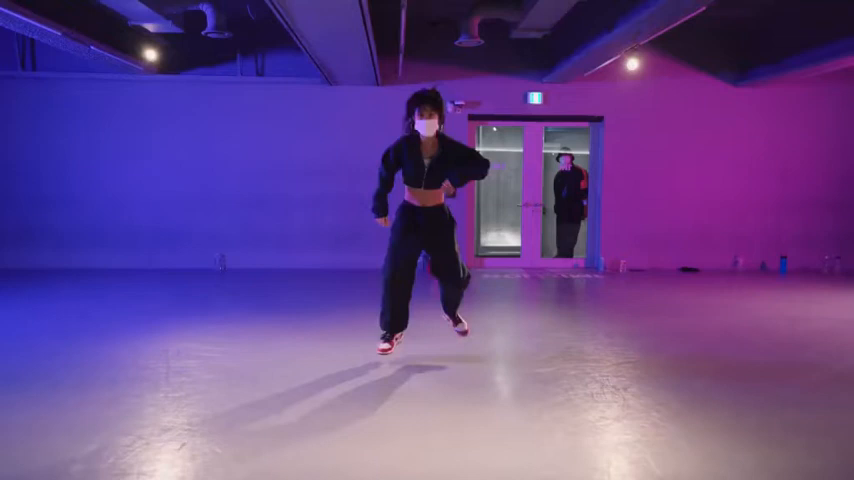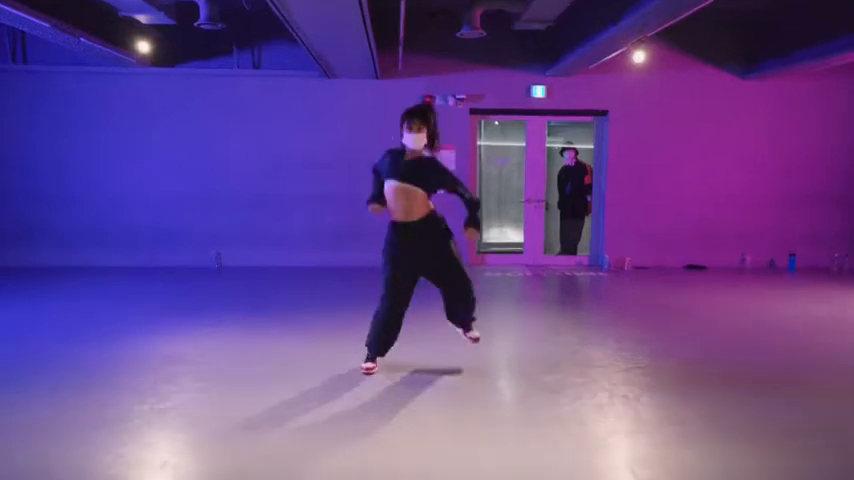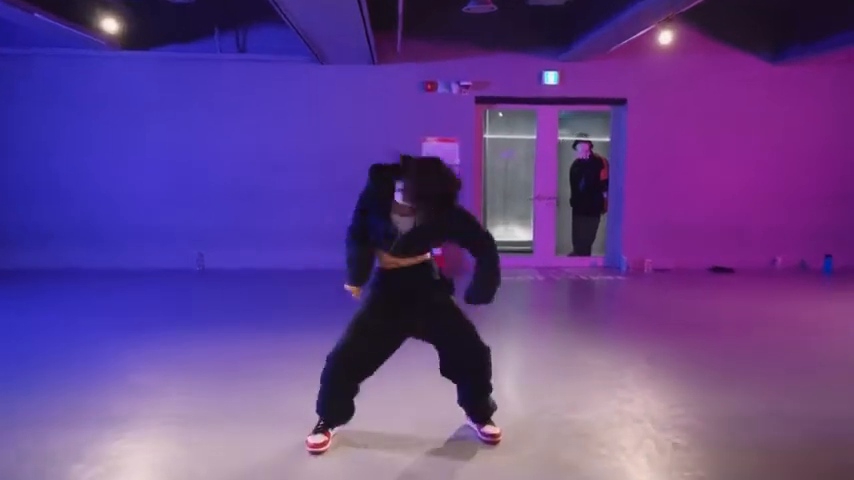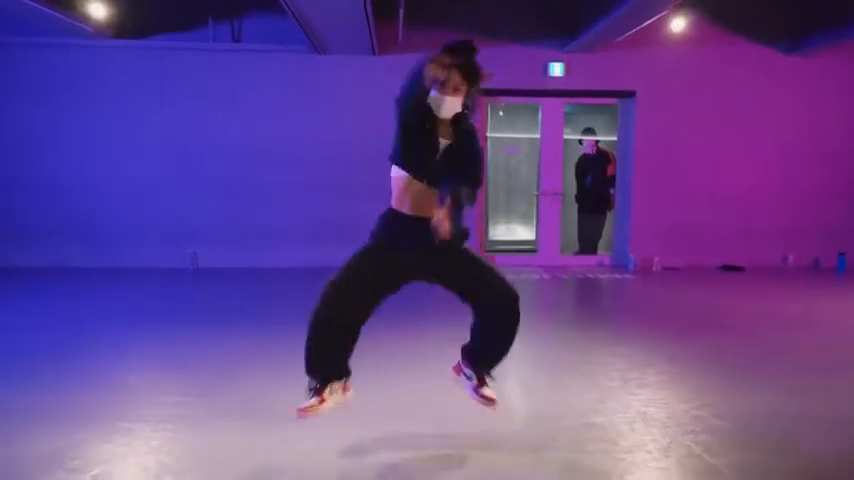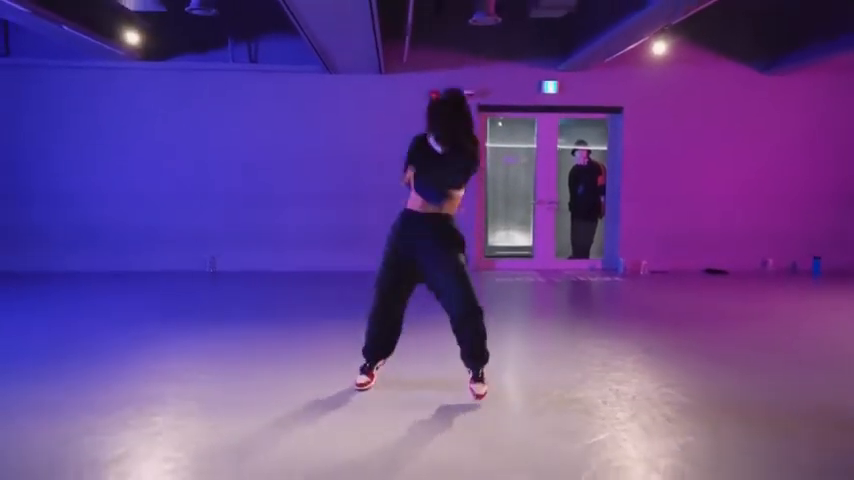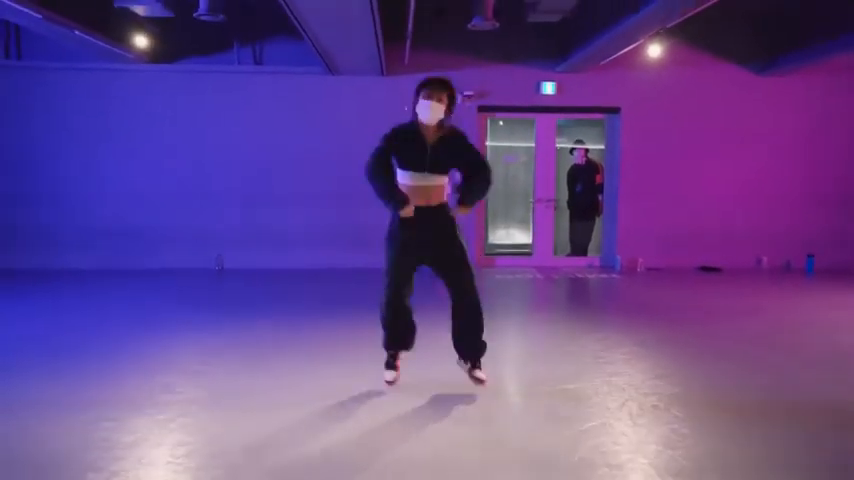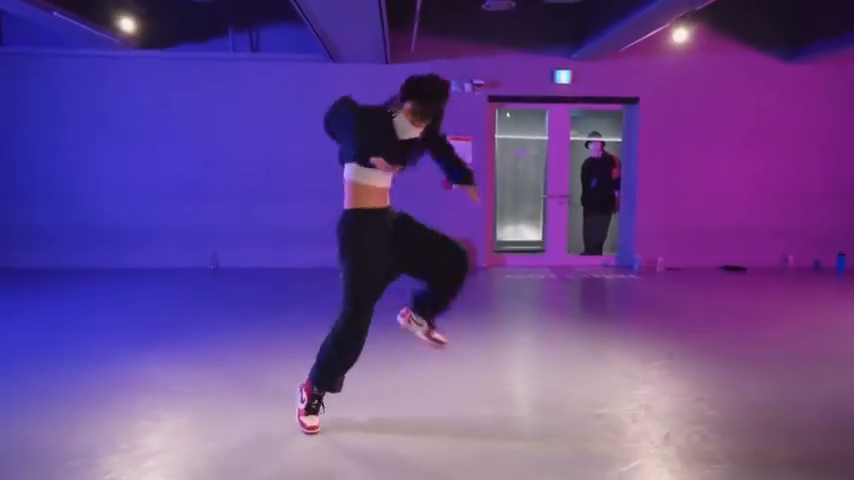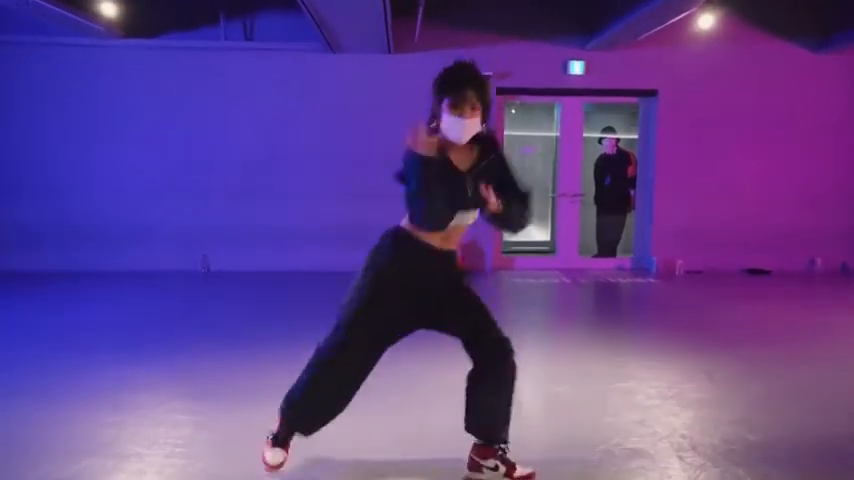
dt=0.5s
person 1, frame 1
left shoulder: (450, 148)
right shoulder: (404, 146)
left elbow: (482, 165)
right elbow: (386, 175)
left wrist: (456, 179)
right wrist: (380, 208)
left hip: (438, 217)
right hip: (409, 216)
left knee: (454, 274)
right knee: (396, 274)
left ankle: (451, 311)
right ankle: (391, 331)
person 1, frame 2
left shoulder: (431, 166)
right shoulder: (391, 158)
left elbow: (459, 190)
right elbow: (379, 176)
left wrist: (473, 220)
right wrist: (376, 200)
left hip: (432, 232)
right hip: (401, 236)
left knee: (460, 287)
right knee: (393, 298)
left ankle: (463, 321)
right ankle: (374, 351)
person 1, frame 3
left shoulder: (448, 215)
right shoulder: (377, 189)
left elbow: (485, 248)
right elbow: (357, 237)
left wrist: (481, 291)
right wrist: (355, 275)
left hip: (425, 289)
right hip: (386, 294)
left knee: (472, 353)
right knee: (344, 361)
left ankle: (478, 413)
right ankle: (328, 420)
person 1, frame 4
left shoulder: (466, 138)
right shoulder: (412, 116)
left elbow: (470, 178)
right elbow: (409, 98)
left wrist: (451, 208)
right wrist: (427, 73)
left hip: (438, 237)
right hip: (396, 232)
left knee: (502, 301)
right knee: (337, 299)
left ankle: (474, 367)
right ankle: (327, 379)
person 1, frame 5
left shoulder: (464, 152)
right shoulder: (419, 148)
left elbow: (455, 171)
right elbow: (426, 187)
left hip: (441, 236)
right hip: (407, 232)
left knee: (464, 304)
right knee: (385, 302)
left ankle: (476, 369)
right ankle: (372, 362)
person 1, frame 6
left shoulder: (454, 139)
right shoulder: (400, 135)
left elbow: (480, 173)
right elbow: (376, 170)
left wrist: (467, 198)
right wrist: (397, 201)
left hip: (440, 222)
right hip: (407, 222)
left knee: (465, 290)
right knee: (395, 291)
left ankle: (471, 358)
right ankle: (395, 352)
person 1, frame 7
left shoulder: (417, 136)
right shoulder: (369, 120)
left elbow: (444, 152)
right elbow: (336, 118)
left wrist: (464, 178)
right wrist: (371, 156)
left hip: (389, 222)
right hip: (359, 225)
left knee: (454, 261)
right knee: (356, 314)
left ankle: (420, 316)
right ankle: (313, 391)
person 1, frame 8
left shoulder: (489, 154)
right shoulder: (424, 154)
left elbow: (518, 216)
right elbow: (430, 219)
left wrist: (500, 206)
right wrist: (427, 161)
left hip: (442, 269)
right hip: (400, 259)
left knee: (495, 353)
right knee: (348, 347)
right ankle: (286, 427)
person 2, frame 1
left shoulder: (580, 172)
right shoulder: (559, 175)
left elbow: (584, 193)
left wrist: (583, 210)
left hip: (574, 212)
right hip: (562, 211)
left knee: (569, 239)
right knee: (561, 239)
person 2, frame 2
left shoulder: (584, 168)
right shoulder: (563, 170)
left elbow: (588, 188)
right elbow: (560, 187)
left wrist: (588, 205)
left hip: (578, 208)
right hip: (566, 207)
left knee: (573, 234)
right knee: (565, 236)
left ankle: (570, 255)
right ankle: (565, 254)
person 2, frame 3
left shoulder: (599, 162)
right shoulder: (576, 164)
left elbow: (604, 185)
left wrist: (603, 203)
left hip: (593, 205)
right hip: (578, 205)
left knee: (587, 235)
right knee: (578, 236)
left ankle: (583, 255)
right ankle: (578, 255)
person 2, frame 4
left shoulder: (606, 156)
right shoulder: (582, 159)
left elbow: (611, 181)
left wrist: (611, 199)
left hip: (599, 202)
right hip: (584, 202)
left knee: (594, 233)
right knee: (583, 235)
left ankle: (589, 254)
right ankle: (584, 253)
person 2, frame 5
left shoulder: (597, 168)
right shoulder: (574, 170)
left elbow: (602, 190)
right elbow: (572, 189)
left wrist: (602, 208)
left hip: (591, 210)
right hip: (577, 209)
left knee: (585, 239)
right knee: (576, 239)
left ankle: (582, 258)
right ankle: (577, 258)
person 2, frame 6
left shoulder: (595, 167)
right shoulder: (573, 169)
left elbow: (600, 189)
left wrist: (600, 206)
right wrist: (571, 203)
left hip: (589, 208)
right hip: (575, 208)
left knee: (584, 237)
right knee: (574, 237)
left ankle: (580, 256)
right ankle: (575, 256)
person 2, frame 7
left shoulder: (611, 161)
right shoulder: (587, 163)
left elbow: (616, 184)
right elbow: (584, 183)
left wrist: (616, 201)
right wrist: (584, 200)
left hip: (604, 204)
right hip: (590, 204)
left knee: (599, 233)
right knee: (589, 234)
left ankle: (594, 254)
right ankle: (590, 254)
person 2, frame 8
left shoulder: (626, 157)
right shoulder: (601, 160)
left elbow: (632, 182)
left wrist: (631, 201)
right wrist: (598, 198)
left hip: (619, 204)
right hip: (603, 203)
left knee: (613, 235)
right knee: (602, 235)
left ankle: (607, 256)
right ankle: (603, 256)
